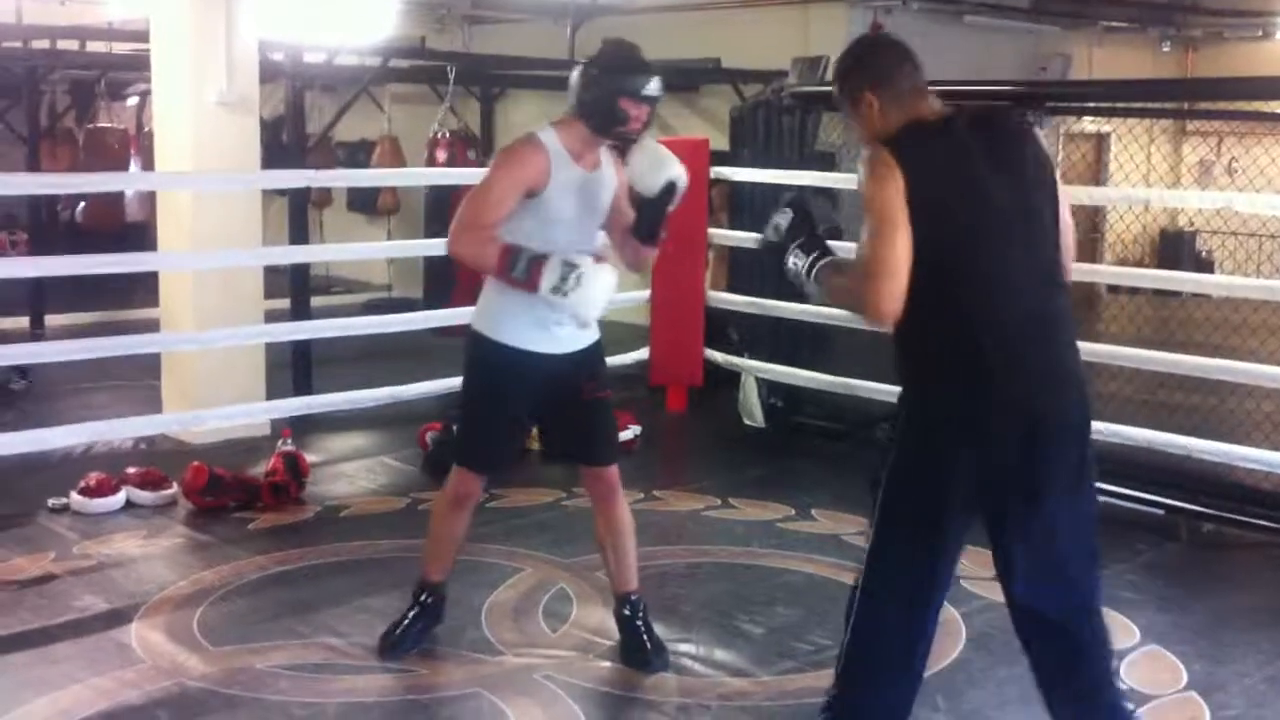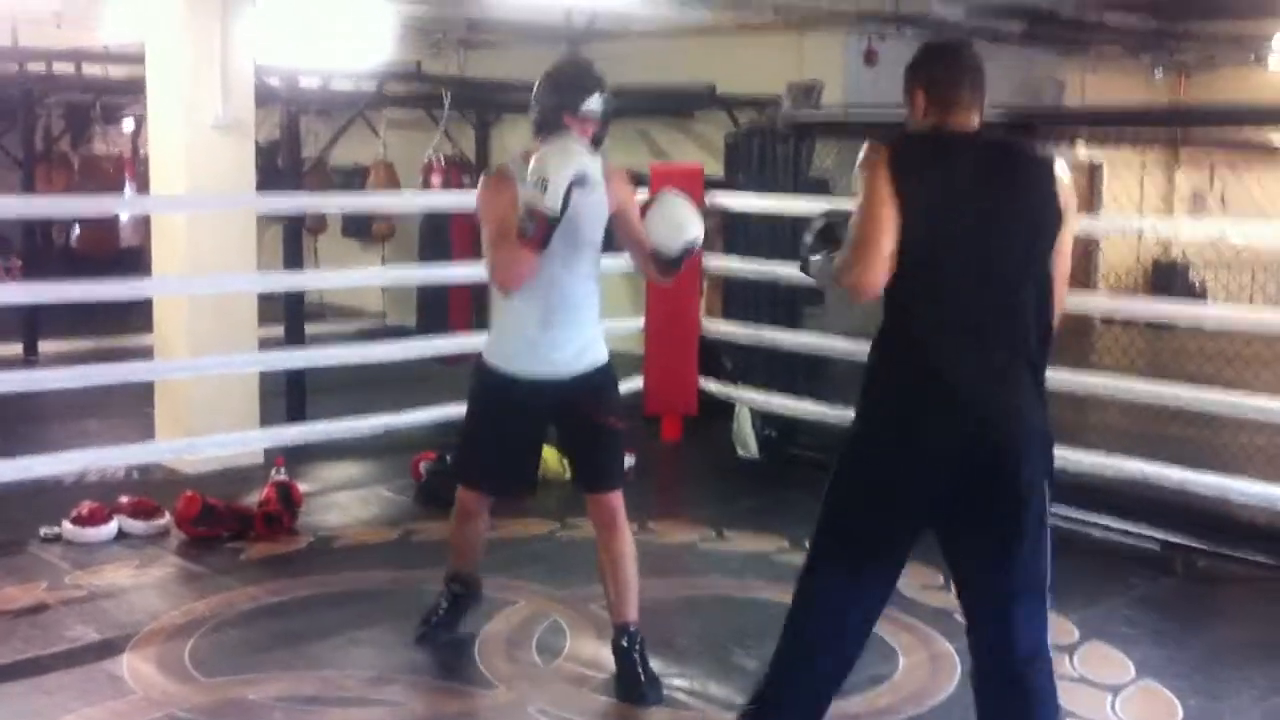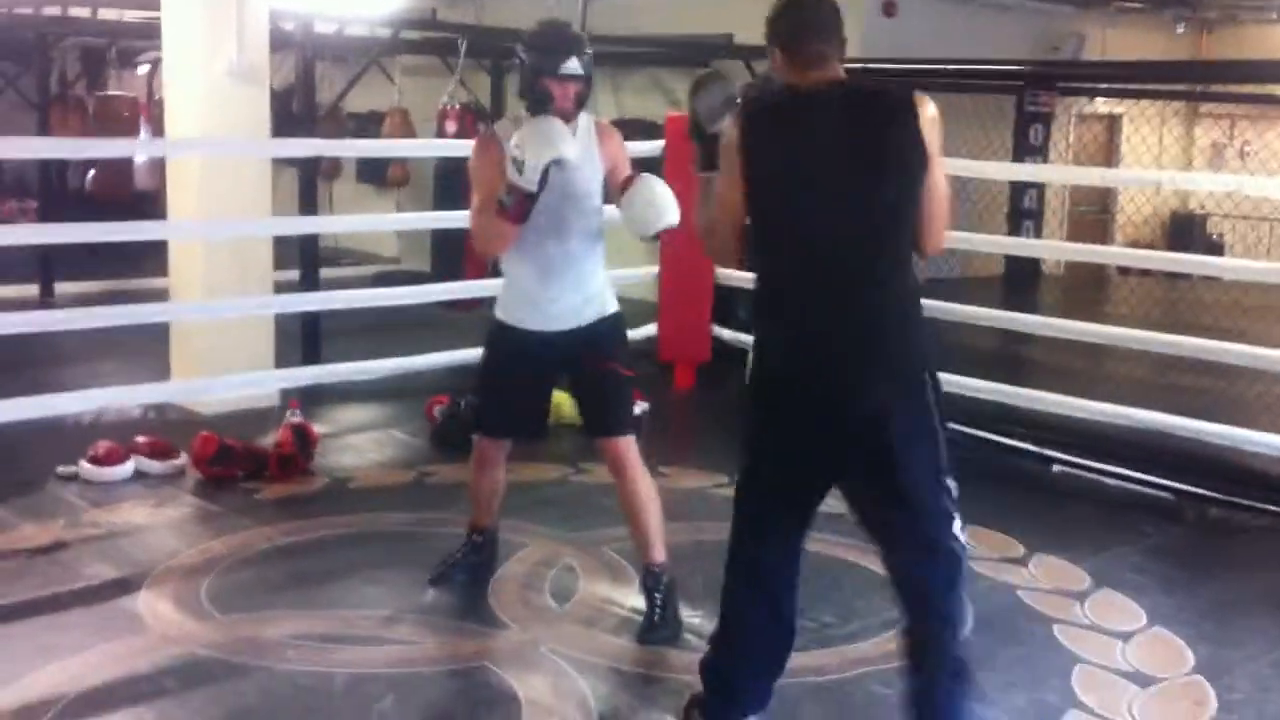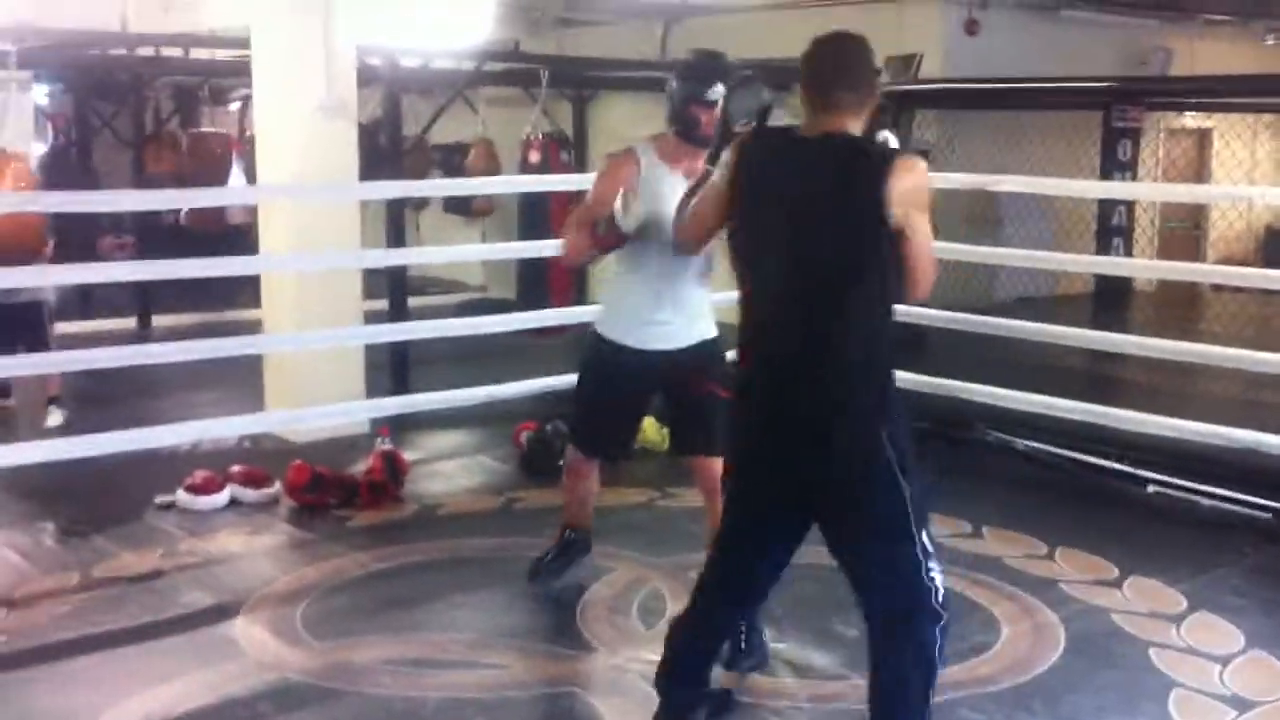
dt=0.4s
person 1, frame 1
left shoulder: (891, 165)
right shoulder: (1019, 136)
left elbow: (882, 304)
right elbow: (1061, 261)
left wrist: (809, 260)
left hip: (954, 412)
right hip: (1052, 399)
left knee: (898, 594)
right knee: (1060, 593)
person 1, frame 2
left shoulder: (891, 160)
right shoulder: (1047, 176)
left elbow: (867, 277)
right elbow: (1049, 311)
left wrist: (826, 260)
left hip: (905, 419)
right hip: (1010, 423)
left knee: (836, 591)
right knee: (1013, 627)
person 1, frame 3
left shoulder: (749, 126)
right shoulder: (912, 113)
left elbow: (719, 245)
right elbow: (931, 239)
left hip: (790, 371)
right hip: (889, 366)
left knee: (764, 547)
right knee: (928, 553)
person 1, frame 4
left shoulder: (751, 154)
right shoulder: (901, 175)
left elbow: (685, 238)
right elbow: (918, 286)
left hip: (766, 403)
right hip: (855, 412)
left knee: (742, 555)
right knee: (909, 601)
person 2, frame 1
left shoulder: (616, 165)
right shoulder: (531, 156)
left elbow: (637, 260)
right elbow: (464, 240)
left wrist: (656, 209)
right wrist: (542, 272)
left hip: (576, 347)
right hip: (506, 347)
left knee: (606, 481)
right knee: (466, 484)
left ankle: (631, 613)
right ankle: (428, 600)
person 2, frame 2
left shoulder: (610, 182)
right shoulder: (502, 183)
left elbow: (653, 270)
right elbow: (506, 276)
left wrist: (674, 250)
right wrist: (547, 209)
left hip: (584, 368)
right hip: (510, 371)
left knee: (608, 506)
right knee: (472, 497)
left ankle: (628, 644)
right ankle: (460, 588)
person 2, frame 3
left shoulder: (602, 137)
right shoulder: (495, 145)
left elbow: (633, 204)
right elbow: (487, 242)
left wrist: (654, 215)
right wrist: (525, 183)
left hip: (592, 319)
right hip: (520, 325)
left knee: (621, 452)
right knee: (488, 446)
left ankle: (659, 585)
right ankle: (480, 546)
person 2, frame 4
right shoulder: (628, 165)
right elbow: (571, 248)
right wrist: (622, 223)
left hip: (692, 344)
right hip: (620, 343)
left knee: (714, 474)
right knee: (581, 457)
left ankle: (740, 610)
right ankle: (573, 538)
